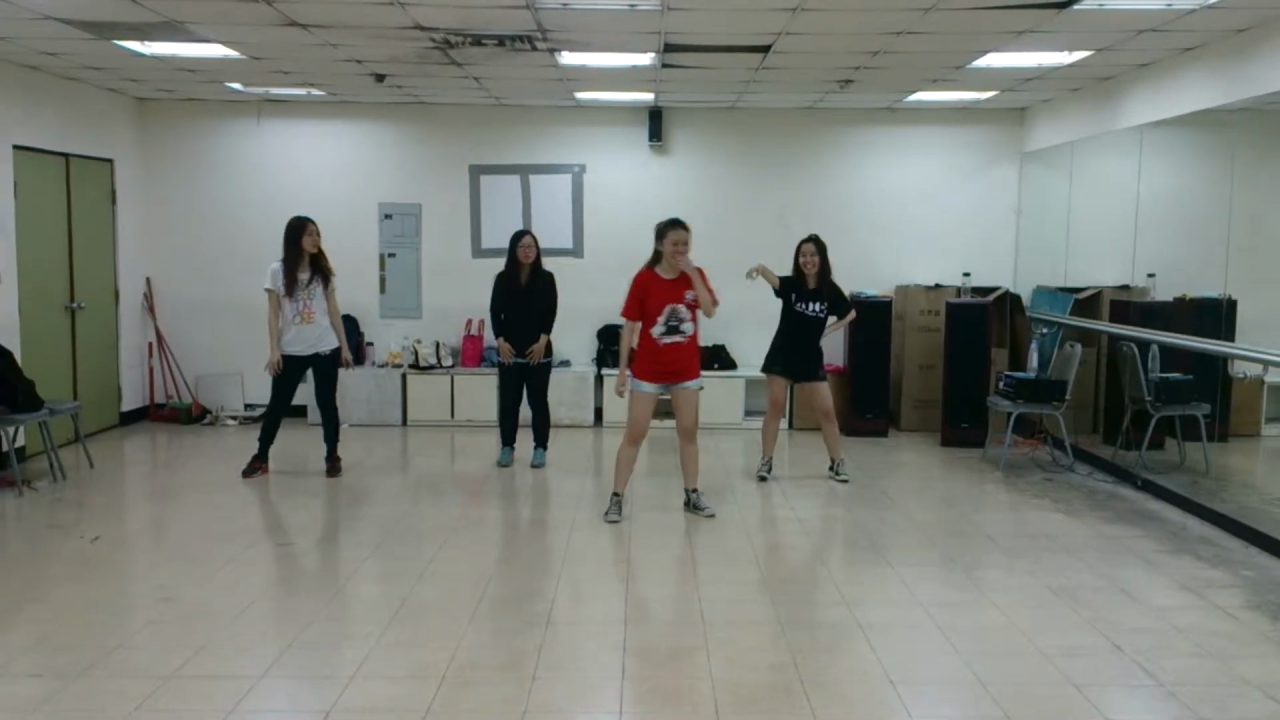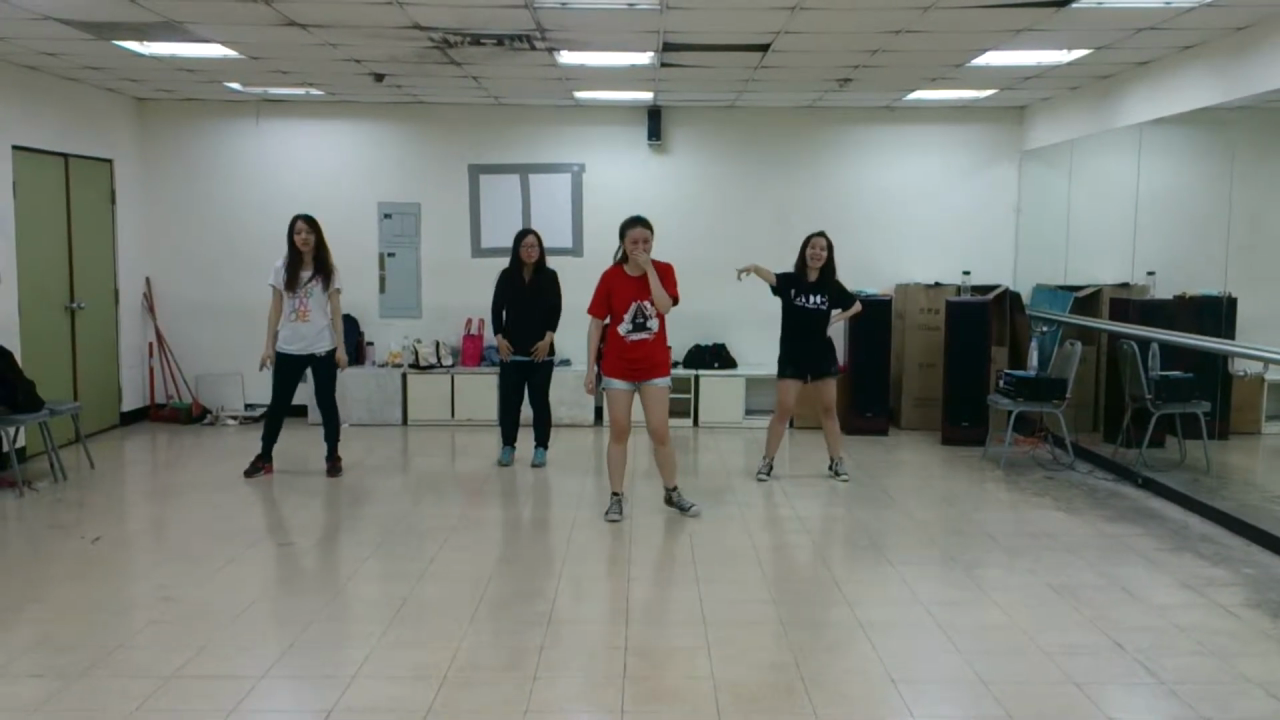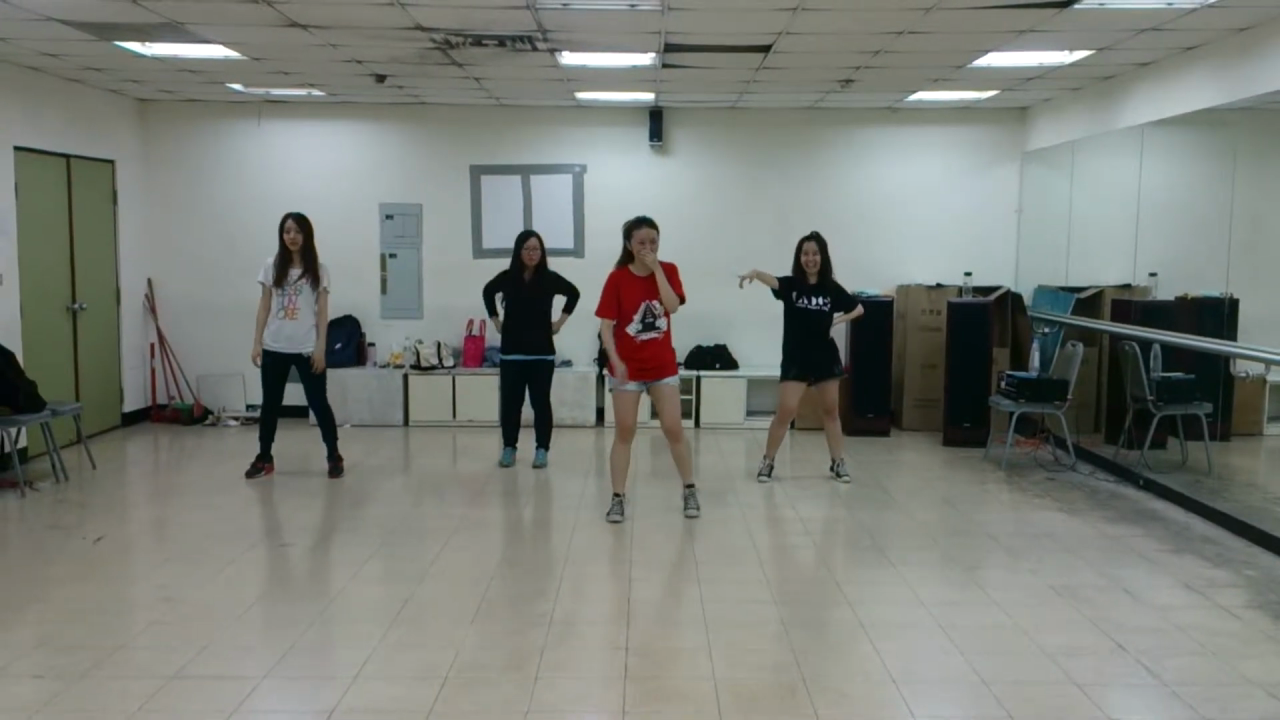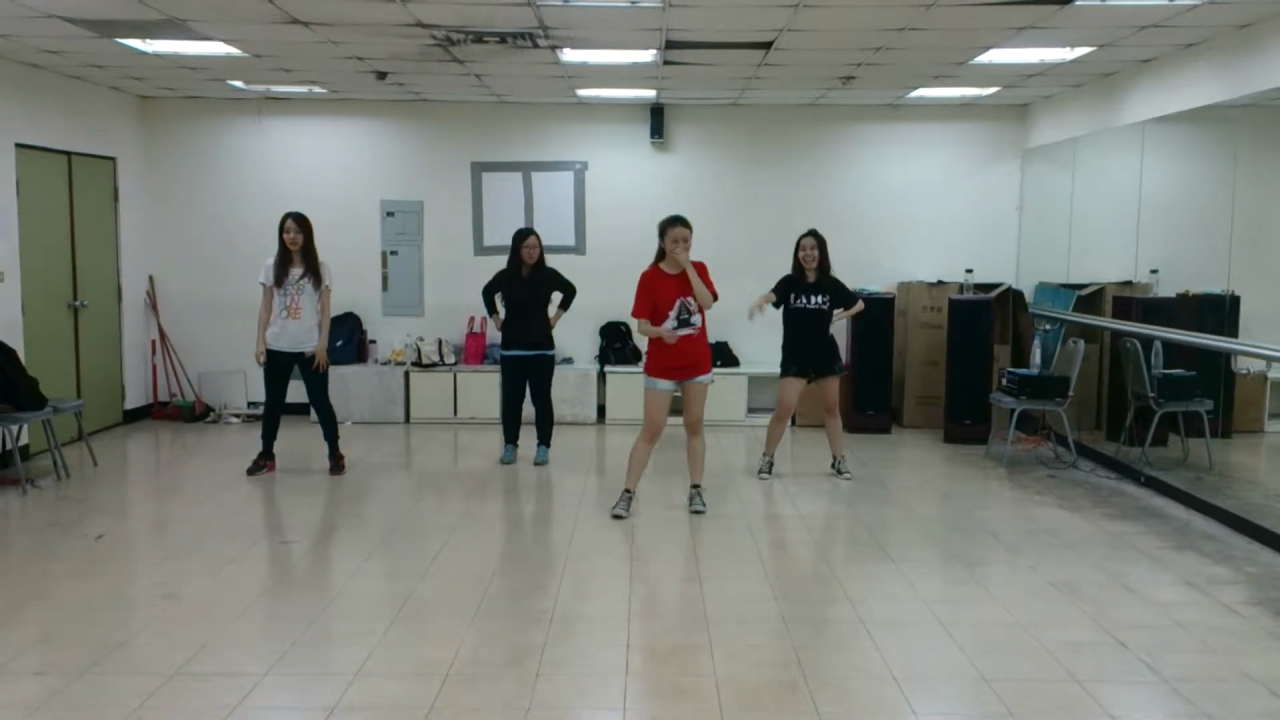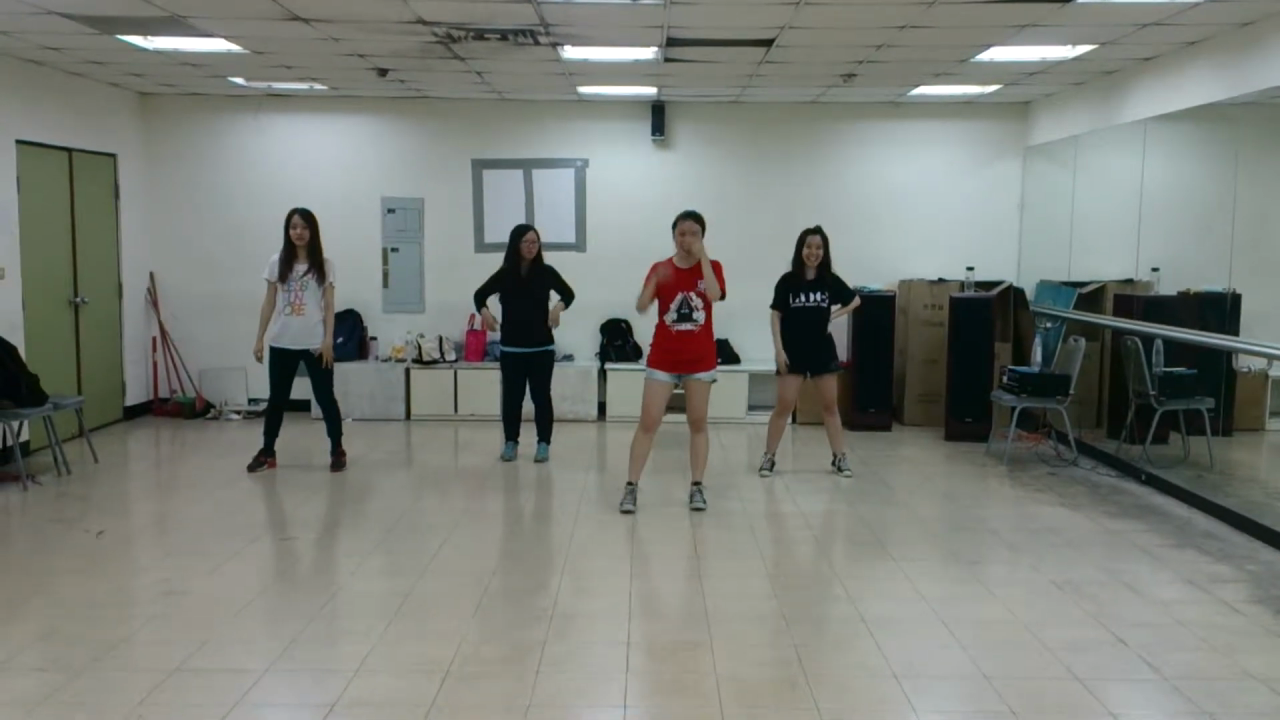
dt=0.4s
person 1, frame 1
left shoulder: (695, 275)
right shoulder: (643, 279)
left elbow: (710, 311)
right elbow: (629, 327)
left wrist: (694, 276)
right wrist: (622, 370)
left hip: (686, 369)
right hip: (647, 370)
left knee: (688, 433)
right knee: (634, 434)
left ankle: (692, 495)
right ankle: (616, 498)
person 1, frame 2
left shoulder: (664, 271)
right shoulder: (610, 277)
left elbow: (664, 307)
right elbow: (596, 324)
left wrist: (648, 268)
right wrist: (590, 367)
left hip: (655, 366)
right hip: (617, 367)
left knee: (660, 433)
right knee: (619, 432)
left ankle: (672, 492)
right ankle: (616, 497)
person 1, frame 3
left shoulder: (668, 270)
right shoulder: (617, 278)
left elbow: (673, 306)
right elbow: (606, 326)
left wrist: (656, 268)
right wrist: (615, 361)
left hip: (663, 366)
right hip: (629, 366)
left knee: (674, 430)
right knee: (624, 433)
left ankle: (690, 489)
right ankle: (618, 498)
person 1, frame 4
left shoulder: (699, 269)
right shoulder: (650, 277)
left elbow: (707, 303)
right elbow: (642, 325)
left wrist: (688, 266)
right wrist: (660, 332)
left hip: (697, 363)
right hip: (661, 366)
left knee: (694, 427)
right knee: (651, 430)
left ankle: (695, 490)
right ankle: (627, 493)
person 1, frame 5
left shoulder: (712, 267)
right shoulder: (660, 268)
left elbow: (714, 296)
right elbow: (640, 307)
left wrist: (702, 257)
right wrist: (655, 281)
left hip: (700, 359)
right hip: (663, 359)
left knee: (698, 423)
right knee: (648, 422)
left ankle: (697, 487)
right ankle: (631, 486)
person 2, frame 1
left shoulder: (323, 271)
right shoulder: (278, 271)
left elbow: (333, 309)
right elbow: (273, 314)
left wrist: (344, 346)
right wrist: (274, 350)
left hip: (325, 349)
right hip: (291, 350)
left knee: (327, 403)
right knee: (278, 404)
left ankle: (332, 458)
right ankle: (261, 458)
person 2, frame 2
left shoulder: (328, 270)
right shoulder: (282, 268)
left elbow: (336, 311)
right elbow: (275, 309)
left wrist: (340, 347)
right wrist: (269, 346)
left hip: (322, 348)
right hip: (288, 349)
left knee: (326, 402)
right knee: (279, 403)
left ankle: (333, 457)
right ankle: (264, 458)
person 2, frame 3
left shoulder: (318, 270)
right shoulder: (272, 267)
left elbow: (322, 312)
right elbow: (264, 307)
left wrist: (320, 347)
right wrist: (257, 342)
left hip: (307, 348)
right hip: (275, 348)
left knee: (318, 402)
right knee: (270, 402)
left ankle: (334, 458)
right ankle: (264, 459)
person 2, frame 4
left shoulder: (319, 268)
right shoulder: (272, 267)
left elbow: (325, 310)
right elbow: (265, 307)
left wrist: (322, 343)
right wrist: (260, 342)
left hip: (310, 347)
right hip: (277, 347)
left knee: (320, 400)
right knee: (273, 402)
left ankle: (335, 455)
right ankle: (266, 456)
person 2, frame 5
left shoulder: (324, 265)
right shoulder: (277, 262)
left elbow: (329, 306)
right elbow: (269, 303)
left wrist: (328, 340)
right wrist: (259, 339)
left hip: (315, 344)
right hip: (282, 344)
left knee: (325, 397)
right knee: (277, 398)
left ankle: (337, 452)
right ankle: (267, 452)
person 3, frame 1
left shoulder: (830, 290)
right shoulder: (790, 284)
left elbow: (850, 314)
right elbow: (774, 281)
left wrist: (829, 330)
right wrist: (760, 269)
left hip: (810, 359)
right hip: (782, 356)
left knee: (827, 411)
right knee: (775, 408)
left ankle: (837, 462)
right ankle: (766, 461)
person 3, frame 2
left shoulder: (831, 285)
right shoulder: (790, 281)
left elbow: (856, 306)
right elbow: (770, 277)
left wrist: (834, 320)
right wrist: (753, 268)
left hip: (822, 354)
right hip: (792, 355)
left knee: (829, 409)
right knee: (783, 410)
left ankle: (836, 462)
right ankle: (767, 461)
person 3, frame 3
left shoulder: (832, 288)
right shoulder: (792, 284)
left elbow: (858, 309)
right elbow: (773, 282)
left wrist: (837, 321)
right wrist: (755, 274)
left hip: (825, 356)
right hip: (795, 358)
left knee: (831, 411)
right knee: (785, 412)
left ankle: (838, 463)
right ankle: (767, 462)
person 3, frame 4
left shoulder: (831, 284)
right shoulder: (789, 282)
left elbow: (858, 305)
right elbow: (772, 295)
left wrist: (836, 318)
right wrist: (760, 301)
left hip: (825, 353)
right hip: (795, 355)
left knee: (831, 408)
right knee: (783, 409)
left ankle: (839, 460)
right ankle: (767, 458)
person 3, frame 5
left shoulder: (831, 281)
right shoulder: (788, 281)
left elbow: (855, 300)
right elbow: (776, 315)
left wrist: (834, 315)
right wrist: (778, 348)
left hip: (822, 350)
right hip: (793, 352)
left knee: (830, 406)
right knee: (784, 406)
left ankle: (839, 457)
right ankle: (769, 456)
person 4, frame 1
left shoulder: (545, 278)
right shoulder: (503, 279)
left elbow: (551, 312)
right elbow: (495, 312)
left wrist: (543, 341)
right wrist: (500, 341)
left hip: (538, 350)
right hip: (510, 350)
left knee: (538, 401)
right knee: (509, 400)
left ankle: (540, 448)
right ankle: (507, 448)
person 4, frame 2
left shoulder: (549, 276)
right shoulder: (507, 276)
left elbow: (555, 310)
right elbow: (497, 308)
left wrist: (548, 339)
right wrist: (499, 338)
left hip: (541, 349)
right hip: (511, 349)
left knee: (539, 400)
right knee: (509, 399)
left ankle: (541, 448)
right ankle: (508, 447)
person 4, frame 3
left shoulder: (549, 278)
right shoulder: (507, 277)
left elbow: (573, 294)
right elbow: (488, 292)
left wrist: (561, 320)
right wrist: (494, 319)
left hip: (541, 350)
right hip: (511, 350)
left knee: (541, 401)
right knee: (510, 401)
left ankle: (542, 449)
right ankle: (509, 448)
person 4, frame 4
left shoulder: (548, 274)
right shoulder: (506, 276)
left elbow: (570, 291)
right elbow: (487, 292)
left wrist: (556, 317)
right wrist: (495, 318)
left hip: (541, 347)
right hip: (512, 348)
left knee: (541, 397)
right knee: (511, 398)
left ankle: (543, 446)
right ankle: (510, 445)
person 4, frame 5
left shoulder: (546, 272)
right shoulder: (504, 274)
left elbow: (568, 293)
right elbow: (480, 295)
left wrist: (558, 308)
right wrist: (485, 313)
left hip: (541, 346)
right hip: (511, 346)
left knee: (541, 395)
right knee: (512, 395)
left ankle: (544, 443)
right ankle: (511, 442)
